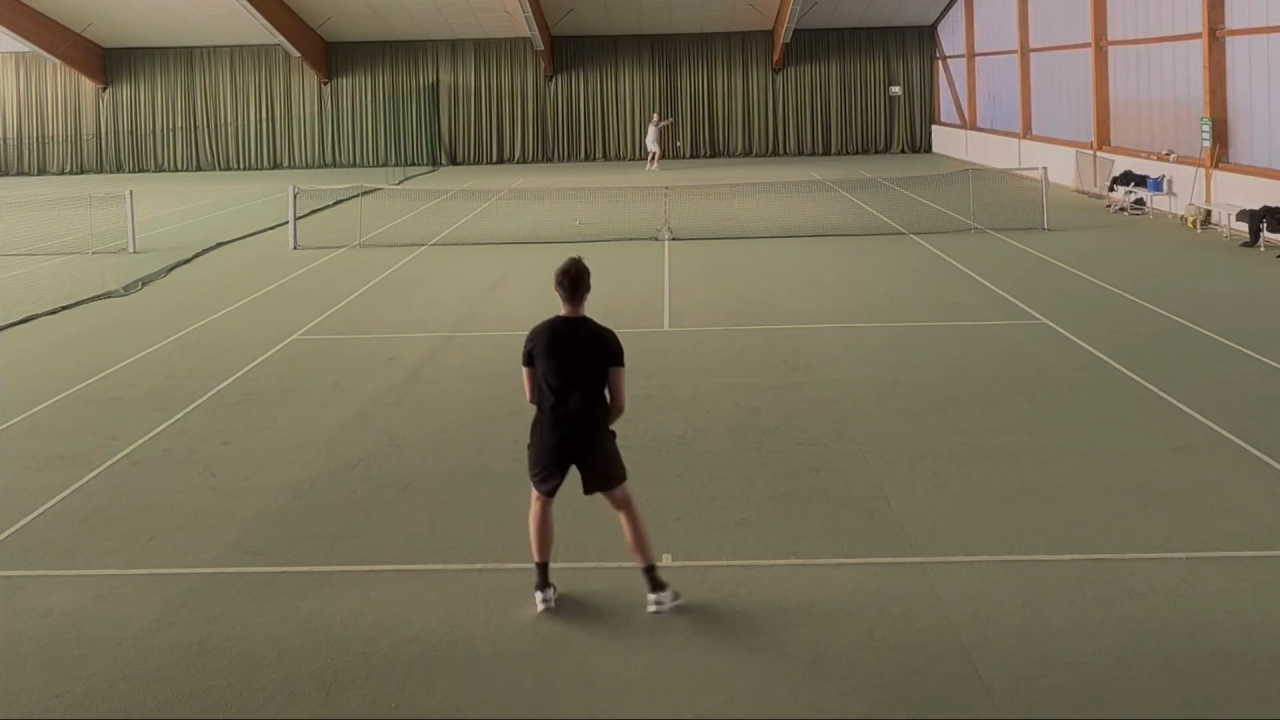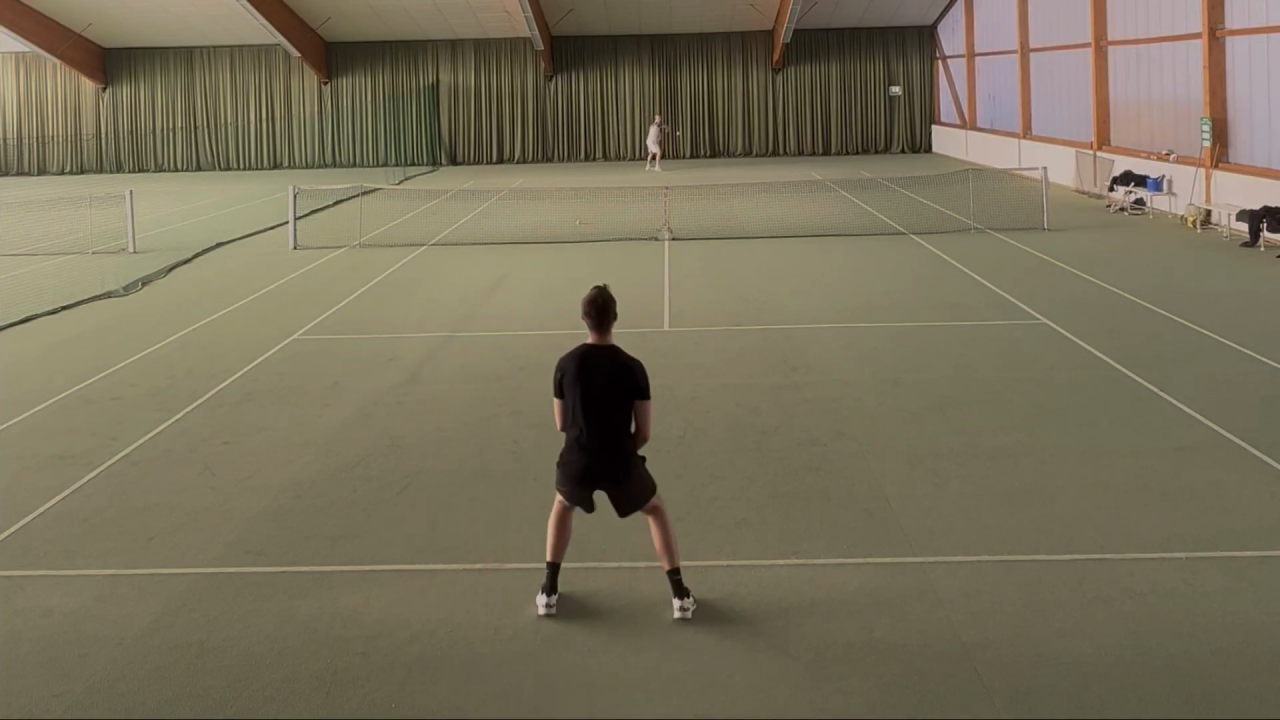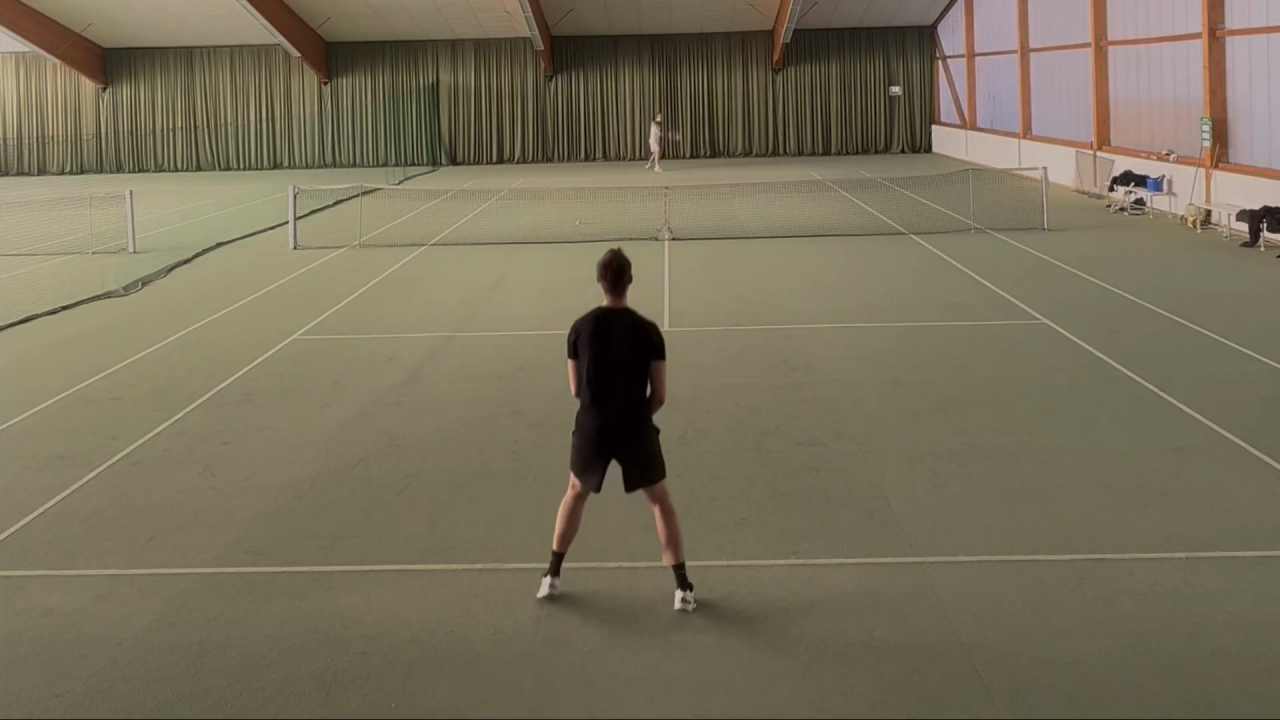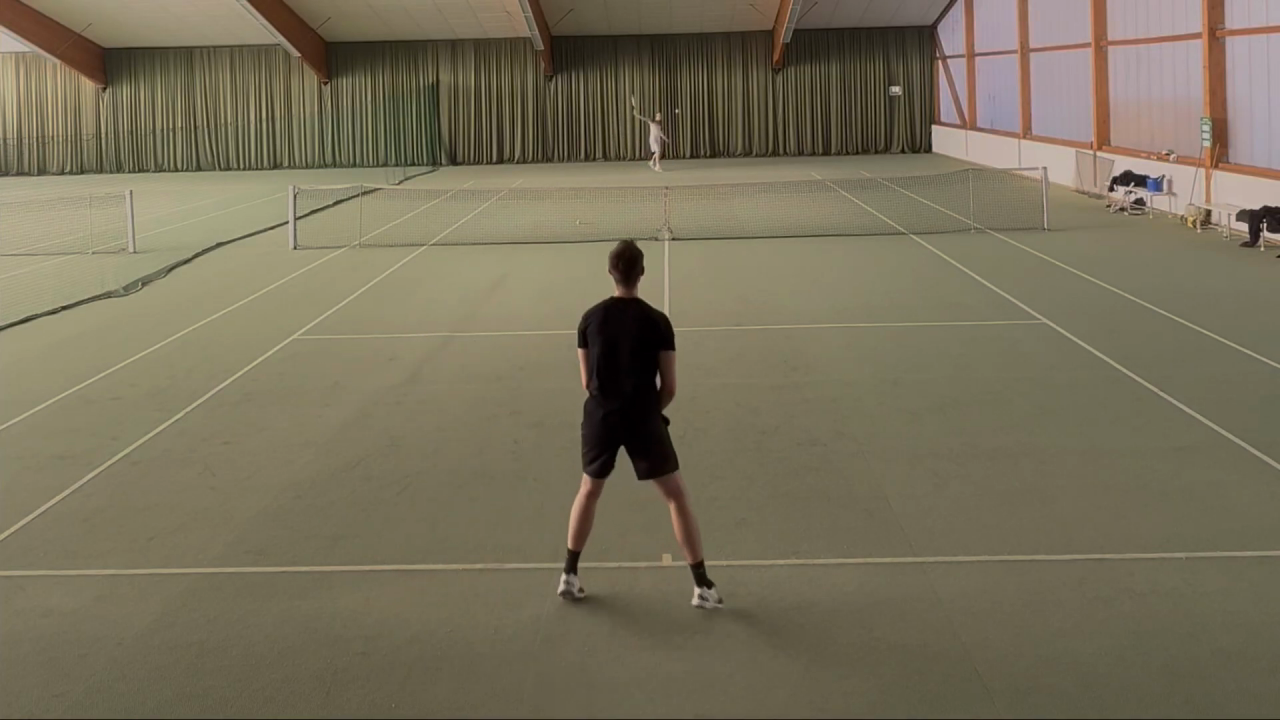
dt=0.2s
person 1, frame 1
left shoulder: (537, 336)
right shoulder: (606, 339)
left elbow: (532, 397)
right elbow: (618, 404)
left hip: (548, 436)
right hip: (592, 436)
left knee: (541, 501)
right knee: (624, 505)
left ankle: (543, 587)
right ankle: (655, 588)
person 1, frame 2
left shoulder: (566, 364)
right shoulder: (632, 368)
left elbow: (561, 424)
right elbow: (643, 433)
left hip: (577, 462)
right hip: (622, 463)
left knee: (561, 508)
right knee: (656, 512)
left ankle: (549, 591)
right ankle: (680, 595)
person 1, frame 3
left shoulder: (580, 328)
right shoulder: (648, 331)
left elbow: (576, 389)
right elbow: (659, 395)
left hip: (591, 428)
right hip: (636, 431)
left knee: (576, 494)
right knee: (661, 501)
left ankle: (552, 576)
right ankle: (683, 587)
person 1, frame 4
left shoulder: (591, 318)
right shoulder: (658, 321)
left elbow: (587, 382)
right elbow: (669, 387)
left hip: (599, 418)
right hip: (642, 420)
left knee: (589, 490)
right knee: (676, 497)
left ankle: (570, 574)
right ankle: (702, 585)
